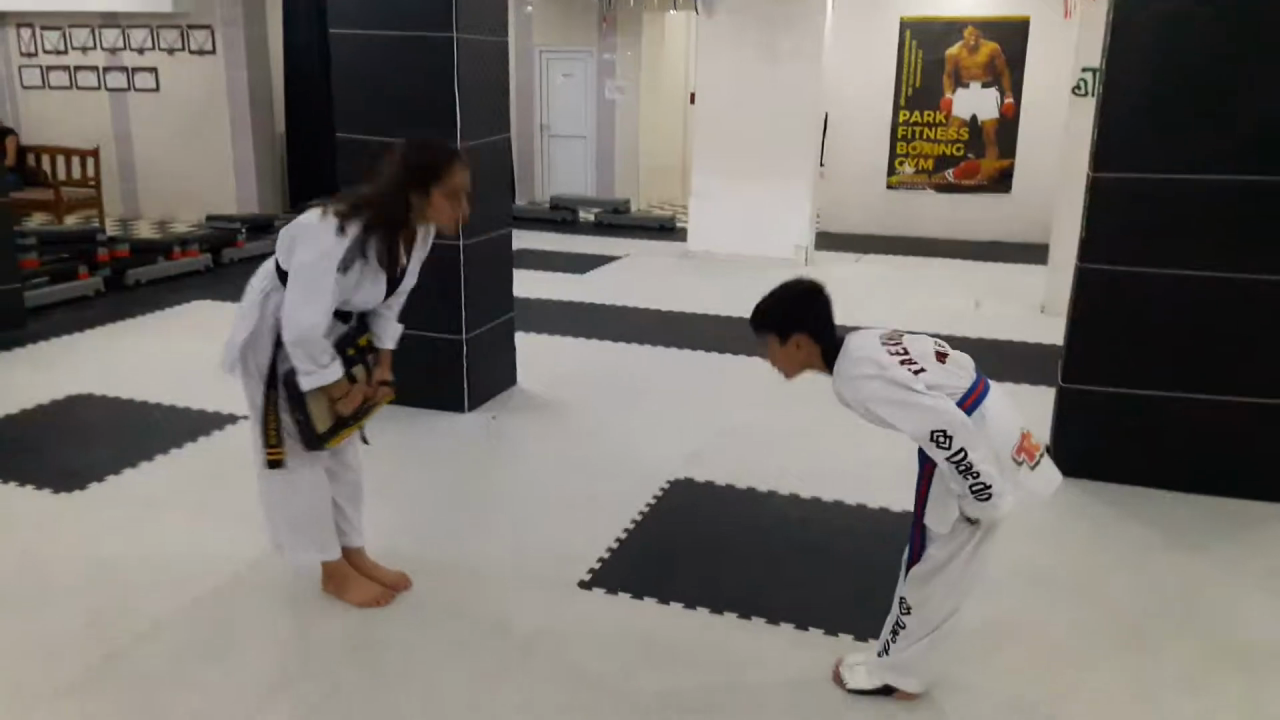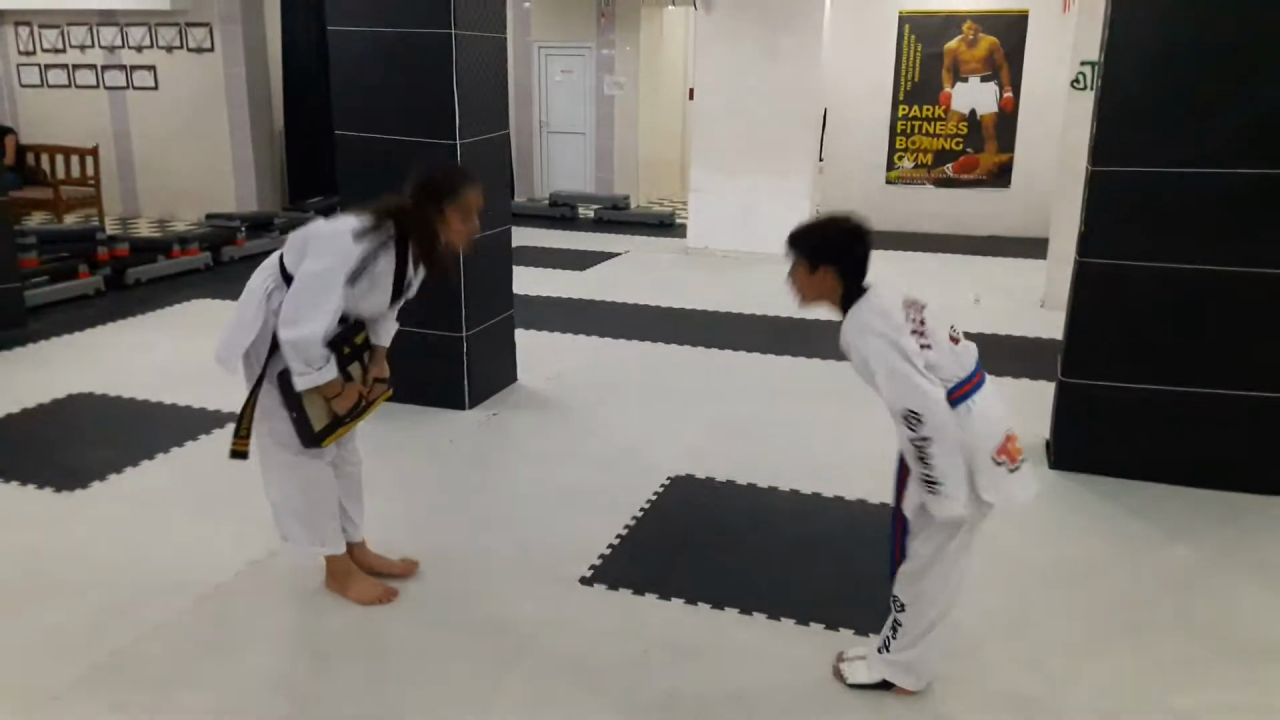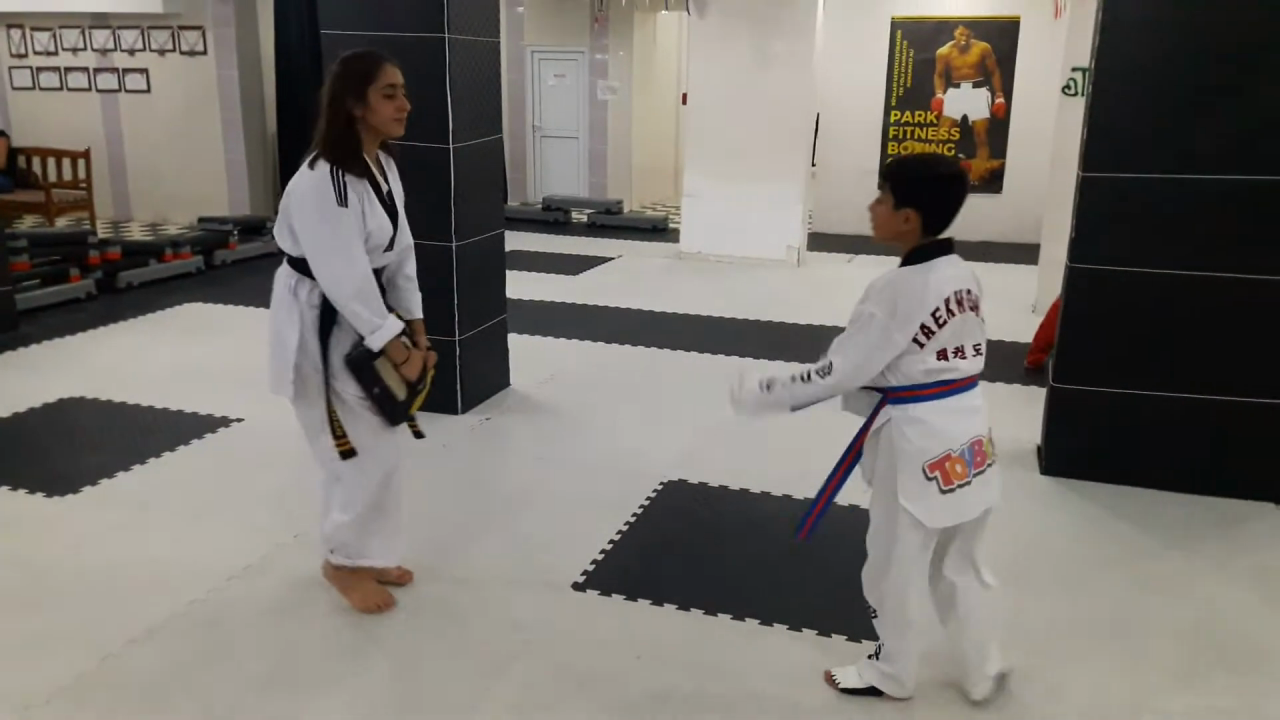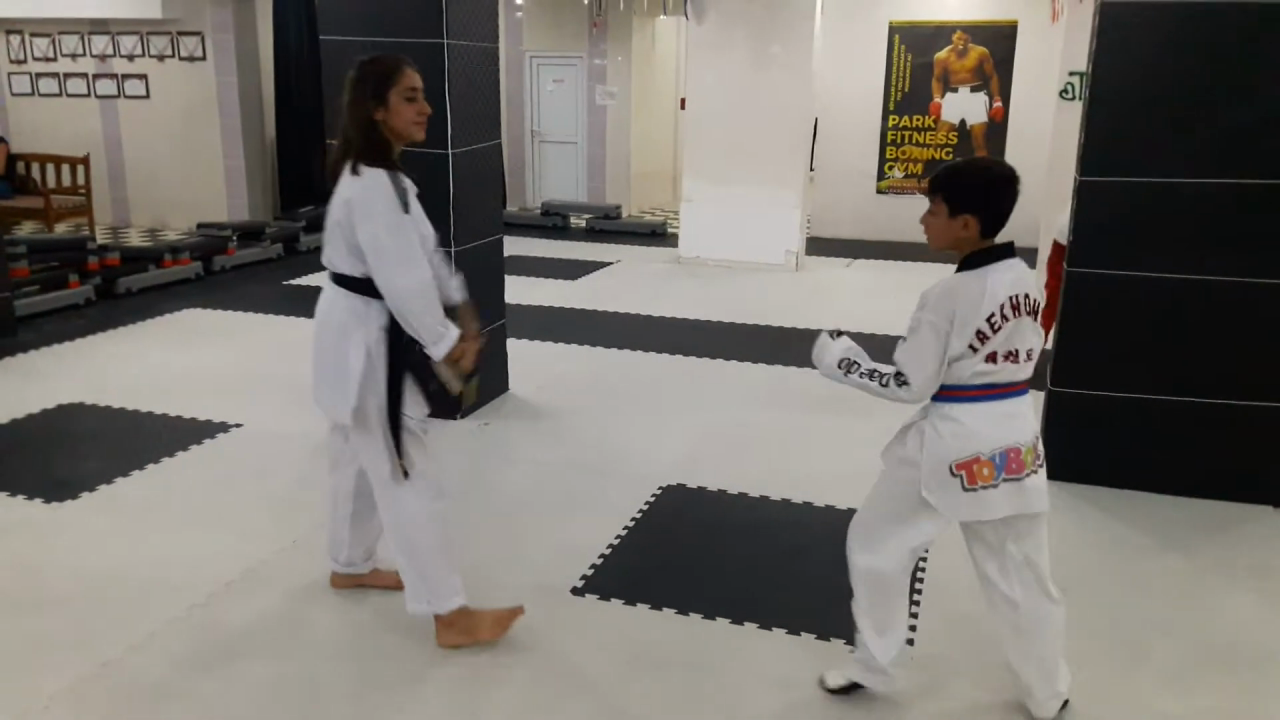
dt=0.4s
person 1, frame 1
left shoulder: (415, 229)
right shoulder: (343, 239)
left elbow: (391, 297)
right elbow: (300, 323)
left wrist: (382, 363)
right wrist: (337, 386)
left hip: (331, 325)
right hip: (280, 330)
left knee: (338, 442)
right knee: (298, 447)
left ankle: (352, 552)
right ankle: (333, 568)
person 1, frame 2
left shoulder: (420, 241)
right shoulder: (358, 252)
right elbow: (302, 327)
left wrist: (378, 358)
right wrist: (330, 387)
left hip: (325, 323)
right hip: (281, 323)
left knee: (340, 437)
right knee: (298, 439)
left ankle: (354, 549)
right ankle: (336, 566)
person 1, frame 3
left shoulder: (381, 166)
right shoulder: (322, 182)
left elbow: (399, 253)
right elbow: (343, 278)
left wrist: (416, 330)
right wrist: (395, 347)
left hip: (355, 322)
right hip: (319, 326)
left knee: (357, 446)
right knee: (370, 450)
left ankle: (353, 553)
right ankle: (349, 563)
person 1, frame 4
left shoulder: (373, 173)
right shoulder: (375, 188)
left elbow: (420, 252)
right elbow: (409, 287)
left wrist: (459, 304)
right wrist: (451, 342)
left hip: (358, 331)
right hip: (366, 341)
left knee: (364, 459)
right knee: (407, 475)
left ankle: (351, 565)
right ankle: (450, 614)
person 2, frame 1
left shoulder: (856, 382)
right shoulder: (862, 343)
left elbow: (946, 427)
right elbow: (941, 376)
left wrist: (986, 497)
left hip: (978, 449)
right hip: (983, 421)
left knee: (938, 566)
right knee: (930, 552)
left ankle: (896, 670)
right ankle: (896, 659)
person 2, frame 2
left shoulder: (863, 331)
right shoulder: (885, 304)
left elbow: (921, 409)
right elbow: (940, 368)
left wrist: (942, 496)
left hip: (958, 441)
right hip: (974, 421)
left knee: (929, 560)
right knee: (929, 556)
left ankle: (899, 665)
right ankle: (893, 648)
person 2, frame 3
left shoulder: (893, 291)
right shoulder: (963, 275)
left elbow: (837, 373)
left wrist: (762, 393)
right wrist: (877, 394)
left hip: (918, 442)
right hip: (968, 434)
left knee: (896, 566)
right knee: (960, 564)
left ankle: (891, 672)
right ankle: (983, 669)
person 2, frame 4
left shoulder: (946, 297)
right shoulder: (1024, 281)
left elbow: (908, 384)
left wrist: (837, 357)
left hip: (954, 442)
right hip: (1014, 438)
left knee: (876, 543)
right knee: (1020, 574)
left ankle: (872, 664)
